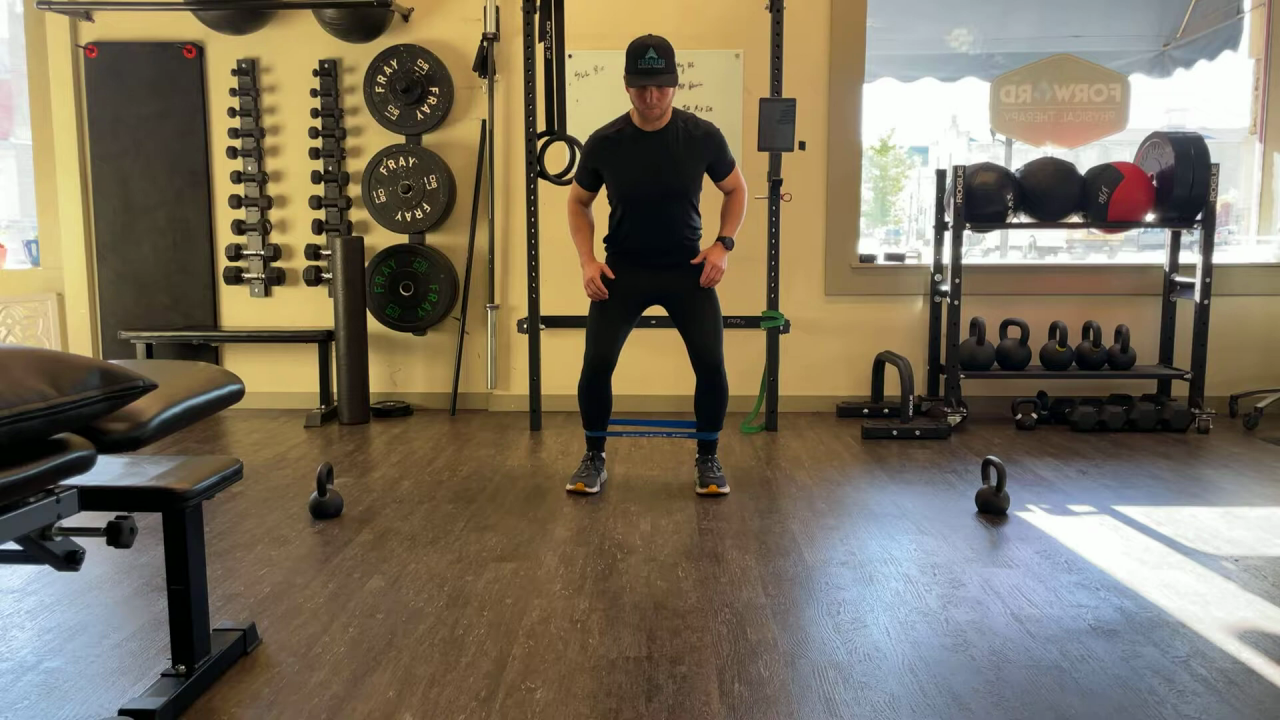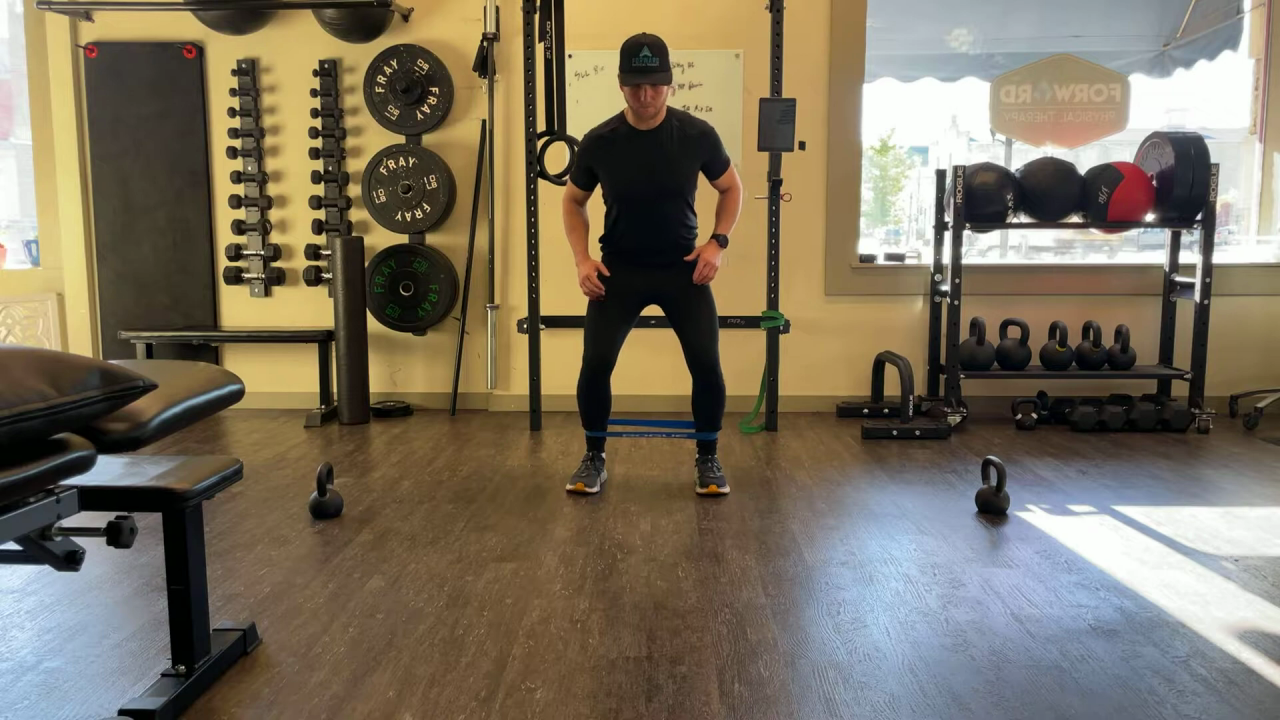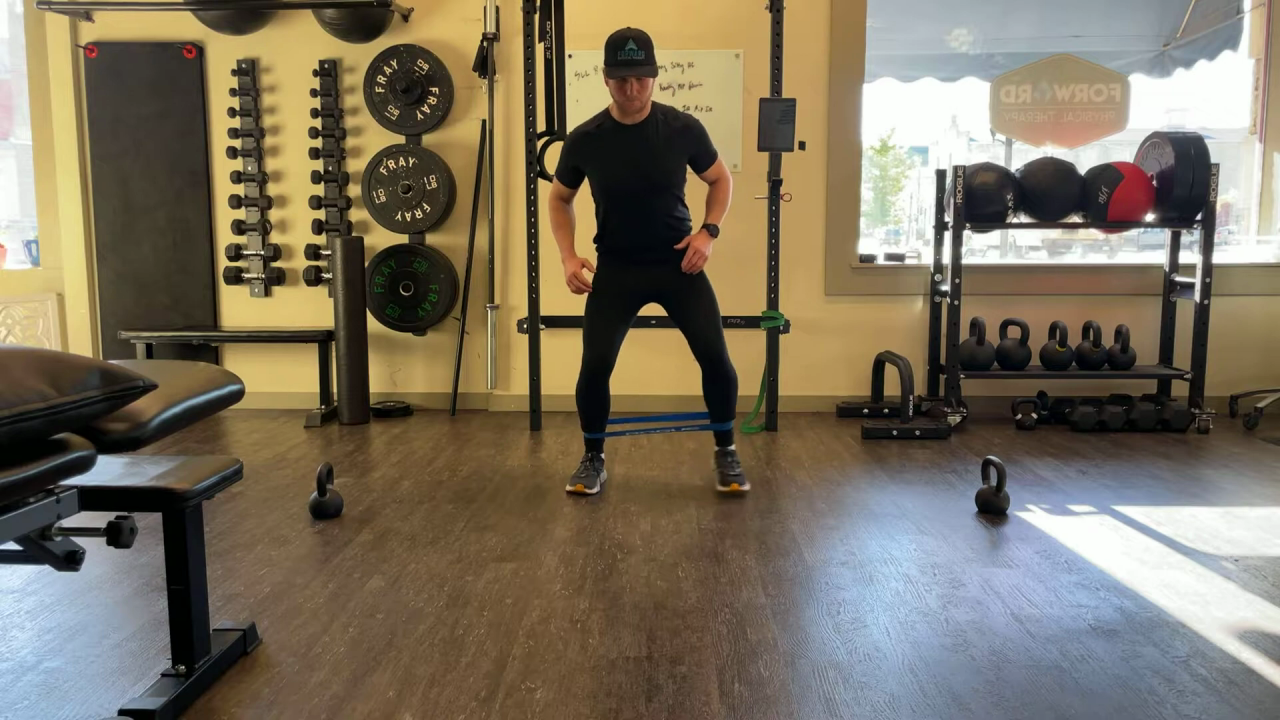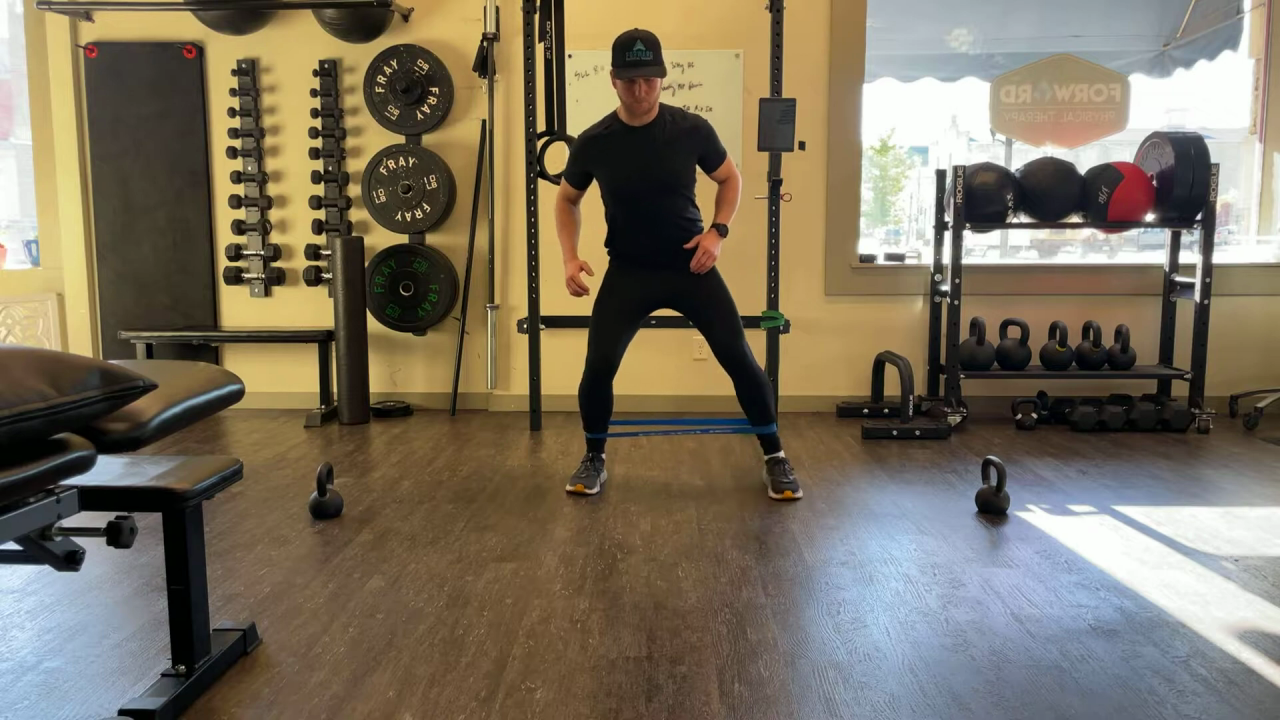
dt=0.2s
person 1, frame 1
left shoulder: (703, 136)
right shoulder: (605, 143)
left elbow: (736, 189)
right elbow: (579, 201)
left wrist: (723, 244)
right wrist: (587, 259)
left hip: (687, 268)
right hip: (623, 269)
left knee: (711, 364)
right knee: (597, 363)
left ankle: (707, 458)
right ankle: (594, 457)
person 1, frame 2
left shoulder: (697, 135)
right shoulder: (599, 142)
left elbow: (731, 188)
right elbow: (573, 201)
left wrist: (717, 242)
right wrist: (583, 258)
left hip: (683, 267)
right hip: (620, 270)
left knee: (707, 365)
right knee: (596, 363)
left ankle: (707, 458)
right ankle: (594, 456)
person 1, frame 3
left shoulder: (682, 127)
right shoulder: (585, 139)
left elbow: (720, 180)
right elbow: (560, 198)
left wrist: (708, 231)
right wrist: (568, 254)
left hip: (677, 261)
right hip: (616, 268)
left knee: (715, 356)
right knee: (595, 366)
left ankle: (725, 450)
right ankle: (593, 459)
person 1, frame 4
left shoulder: (691, 129)
right shoulder: (594, 142)
left elbow: (730, 179)
right elbow: (567, 199)
left wrist: (718, 231)
right wrist: (571, 256)
left hip: (690, 266)
right hip: (628, 271)
left knee: (739, 359)
right knee: (598, 368)
left ankle: (774, 457)
right ankle: (594, 458)
